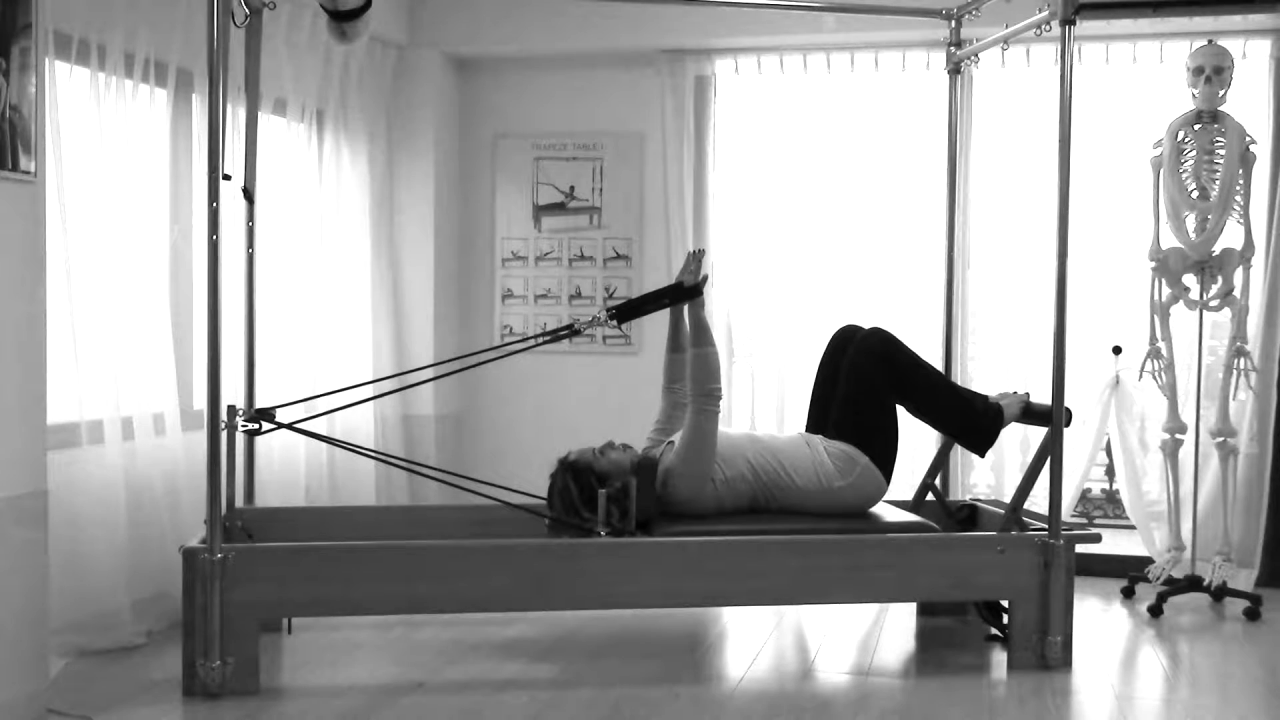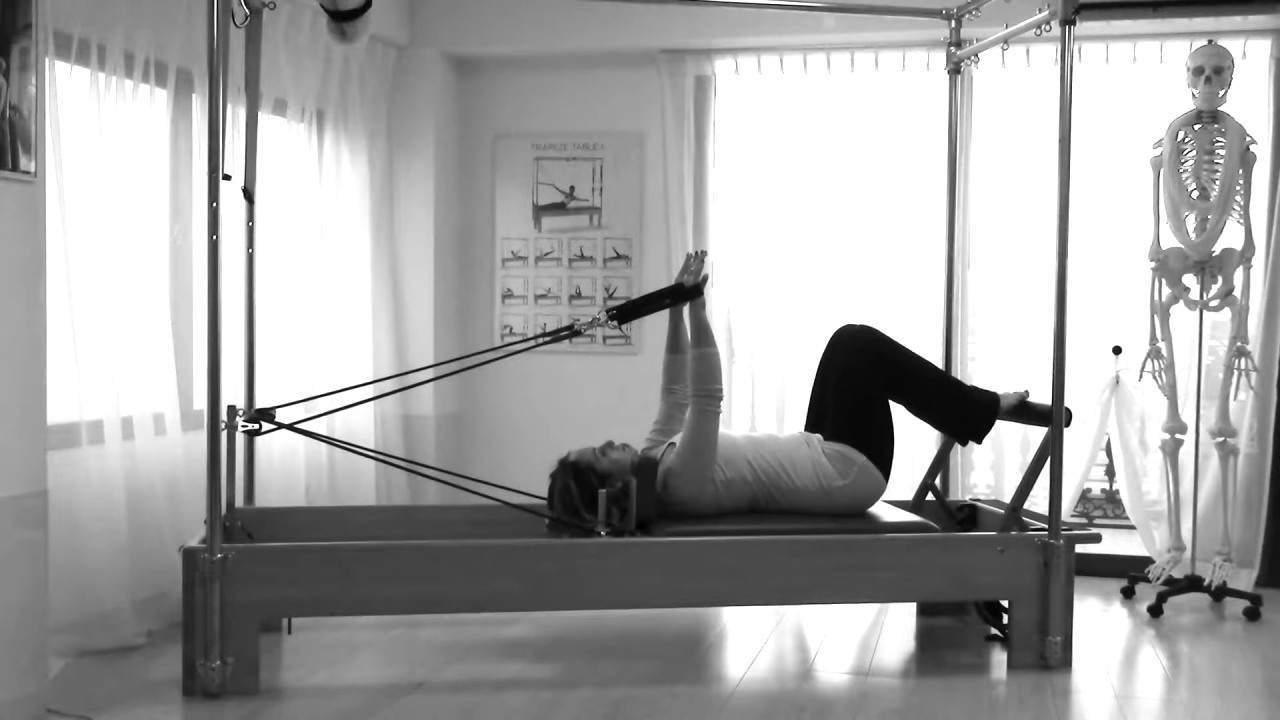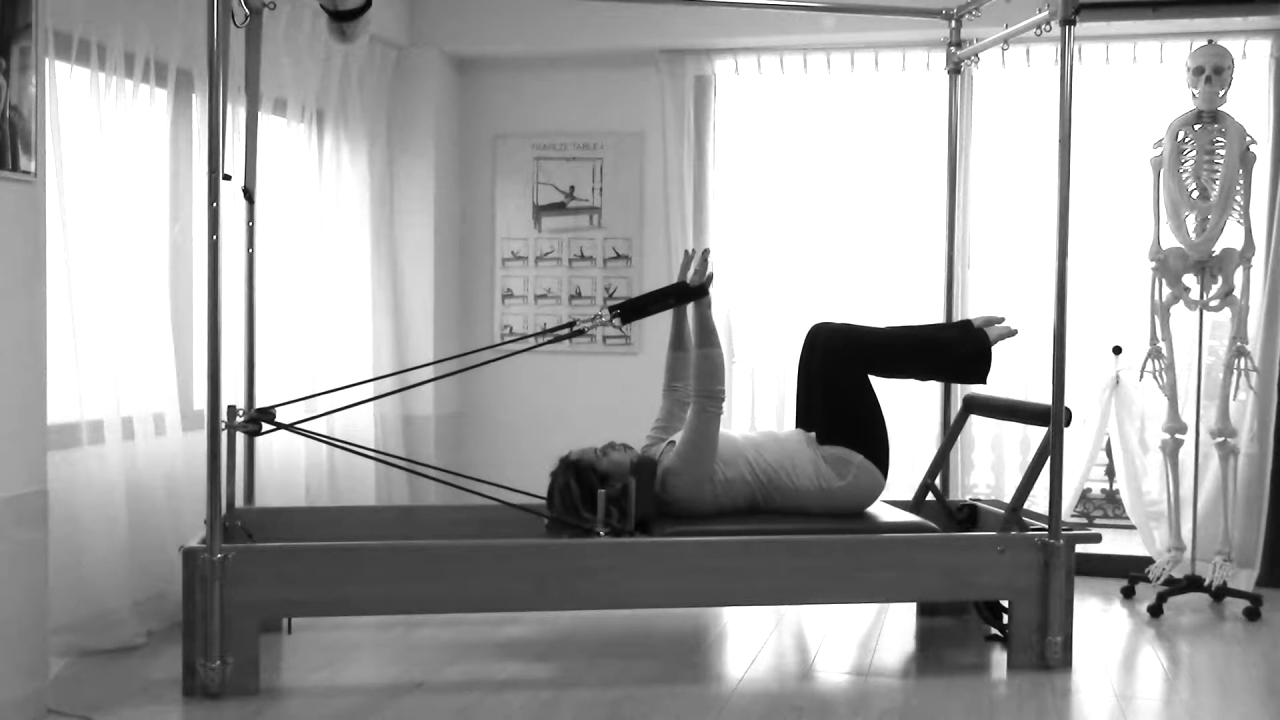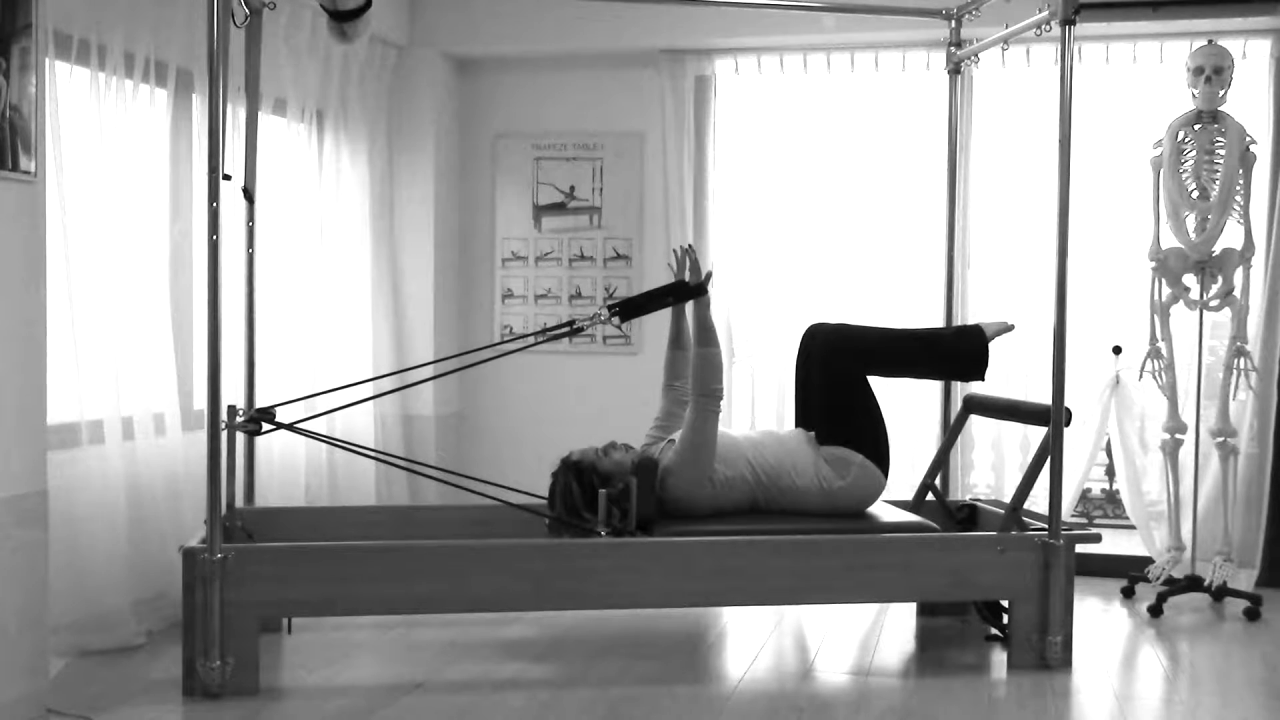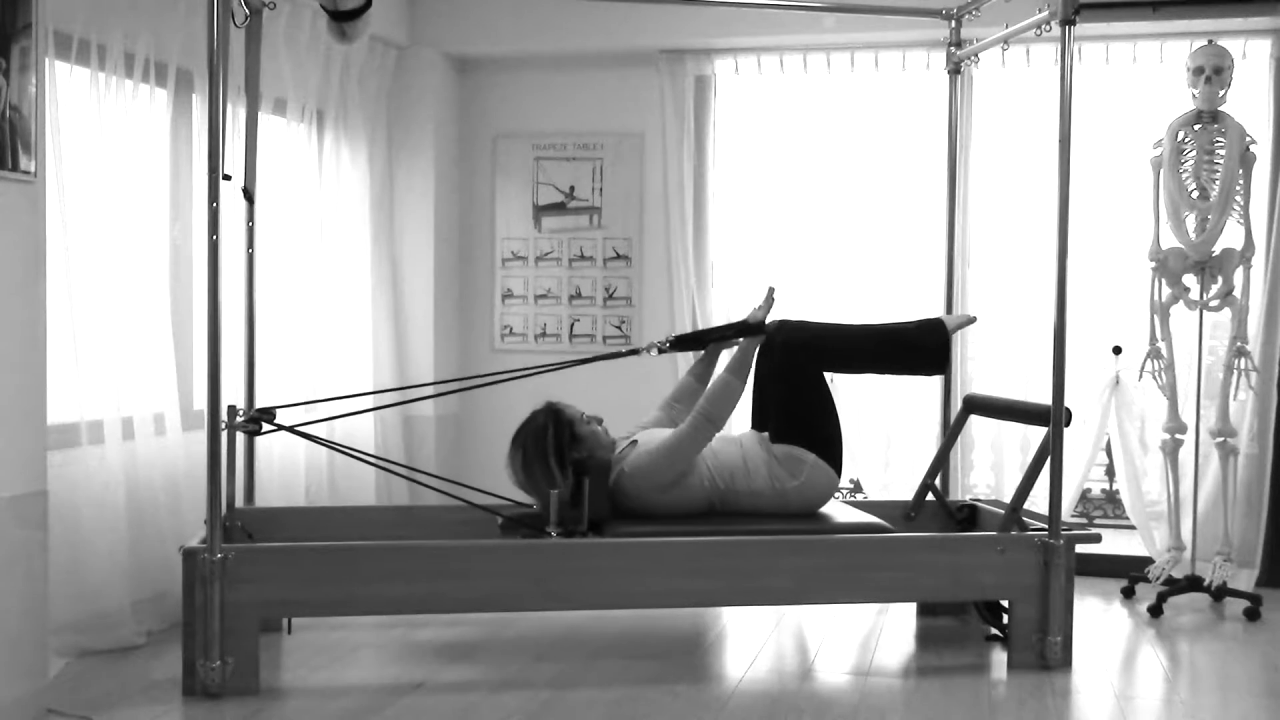
dt=1s
person 1, frame 1
left shoulder: (655, 461)
right shoulder: (679, 481)
left elbow: (676, 395)
right elbow: (704, 397)
left wrist: (676, 311)
right wrist: (694, 308)
left hip: (821, 456)
right hip: (849, 473)
left knee: (852, 338)
right knee: (875, 347)
left ankle: (969, 409)
right ankle: (986, 417)
person 1, frame 2
left shoulder: (654, 460)
right shoulder: (678, 483)
left elbow: (675, 394)
right elbow: (705, 398)
left wrist: (675, 310)
right wrist: (695, 308)
left hip: (816, 459)
right hip: (847, 476)
left knee: (847, 343)
right knee: (860, 344)
left ankle: (972, 407)
right ankle: (982, 408)
person 1, frame 3
left shoulder: (654, 459)
right shoulder: (677, 482)
left elbow: (677, 391)
right elbow: (707, 398)
left wrist: (679, 307)
right wrist: (700, 306)
left hip: (814, 459)
right hip: (847, 473)
left knee: (825, 340)
right knee: (834, 344)
left ankle: (966, 342)
right ankle: (973, 348)
person 1, frame 4
left shoulder: (654, 455)
right shoulder: (678, 480)
left elbow: (677, 390)
right elbow: (705, 398)
left wrist: (678, 306)
right wrist: (699, 306)
left hip: (813, 459)
right hip: (847, 473)
left knee: (822, 340)
right knee: (834, 344)
left ankle: (965, 346)
right ankle: (970, 346)
person 1, frame 5
left shoulder: (619, 457)
right shoulder: (637, 474)
left elbow: (676, 408)
right elbow: (706, 419)
left wrist: (715, 347)
right wrist: (749, 341)
left hip: (773, 461)
right hip: (800, 473)
left knee: (786, 339)
right knee: (794, 344)
left ankle: (929, 338)
right ankle: (933, 338)
